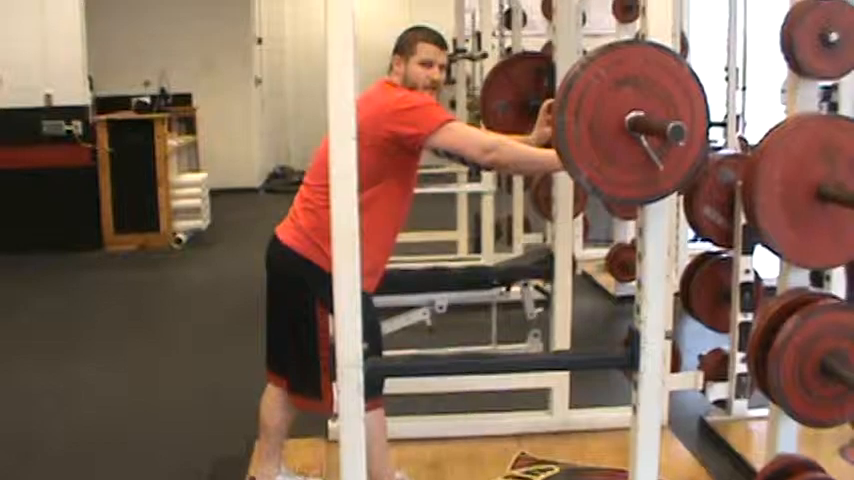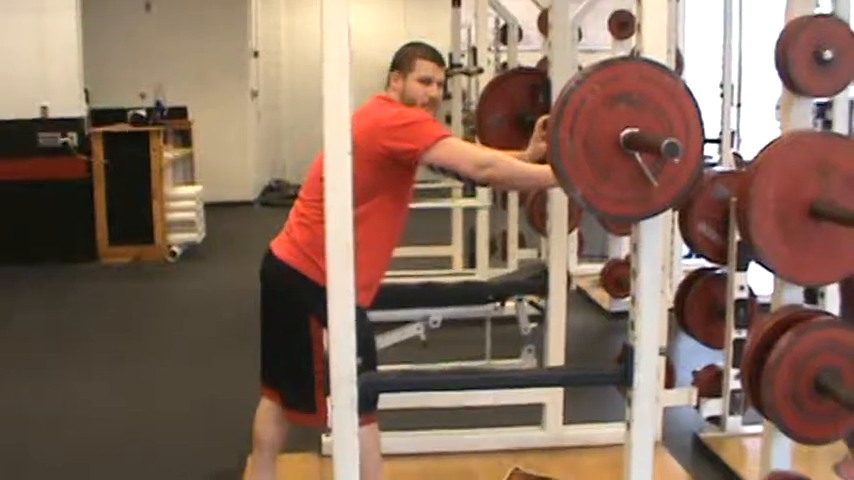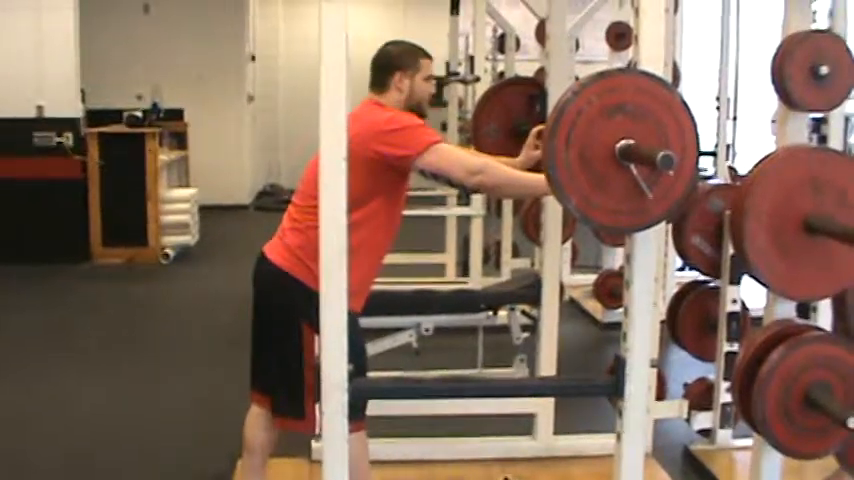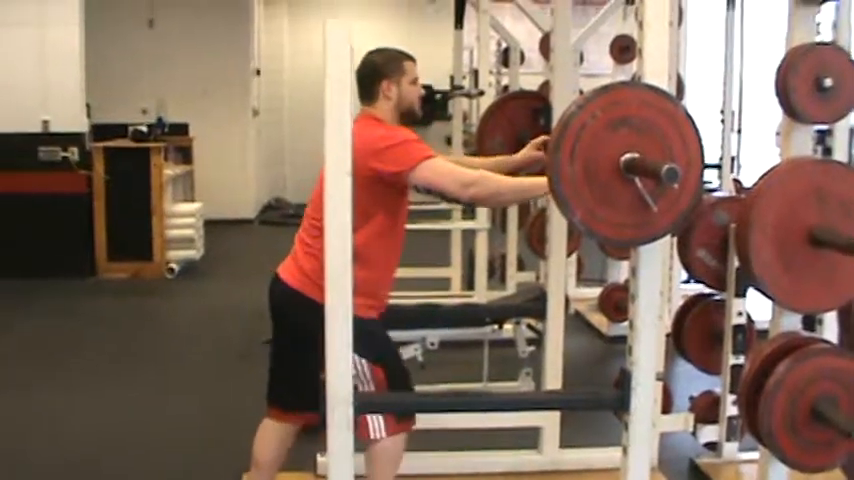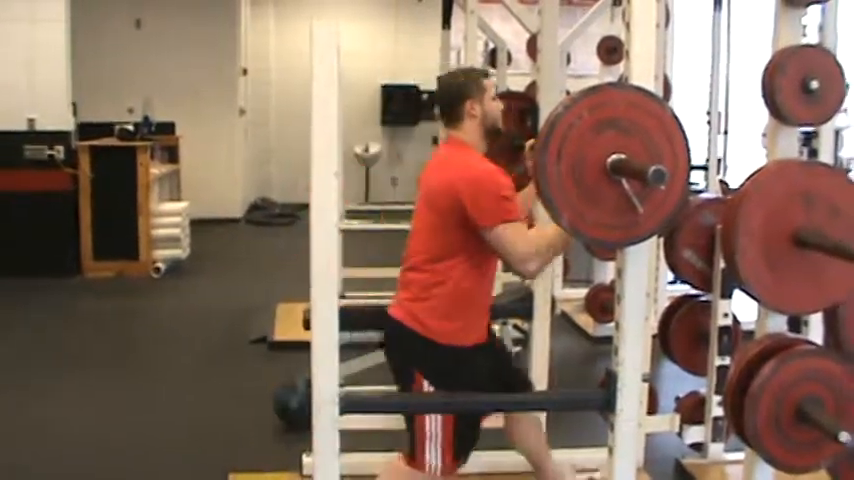
dt=0.5s
person 1, frame 1
left shoulder: (390, 104)
right shoulder: (402, 106)
left elbow: (471, 141)
right elbow: (486, 152)
left wrist: (532, 140)
left hip: (298, 251)
right hip: (318, 261)
left knee: (290, 373)
right knee: (362, 380)
person 1, frame 2
left shoulder: (386, 120)
right shoulder: (397, 120)
left elbow: (467, 157)
right elbow: (482, 167)
left wrist: (527, 156)
left hip: (292, 265)
right hip: (314, 276)
left knee: (285, 388)
right knee: (356, 396)
person 1, frame 3
left shoulder: (377, 122)
right shoulder: (390, 126)
left elbow: (456, 158)
right elbow: (473, 174)
left wrist: (519, 163)
left hip: (284, 270)
right hip: (306, 281)
left knee: (273, 394)
right knee: (345, 405)
person 1, frame 4
left shoulder: (373, 136)
right shoulder: (386, 141)
left elbow: (453, 168)
right elbow: (467, 187)
left wrist: (516, 161)
right wrist: (556, 184)
left hip: (300, 290)
right hip: (327, 303)
left knee: (287, 411)
right knee: (391, 418)
person 1, frame 5
left shoulder: (455, 160)
right shoulder: (477, 175)
left elbow: (505, 224)
right elbow: (527, 259)
left wrist: (540, 185)
left hip: (463, 326)
right hip: (429, 334)
left knee: (518, 397)
